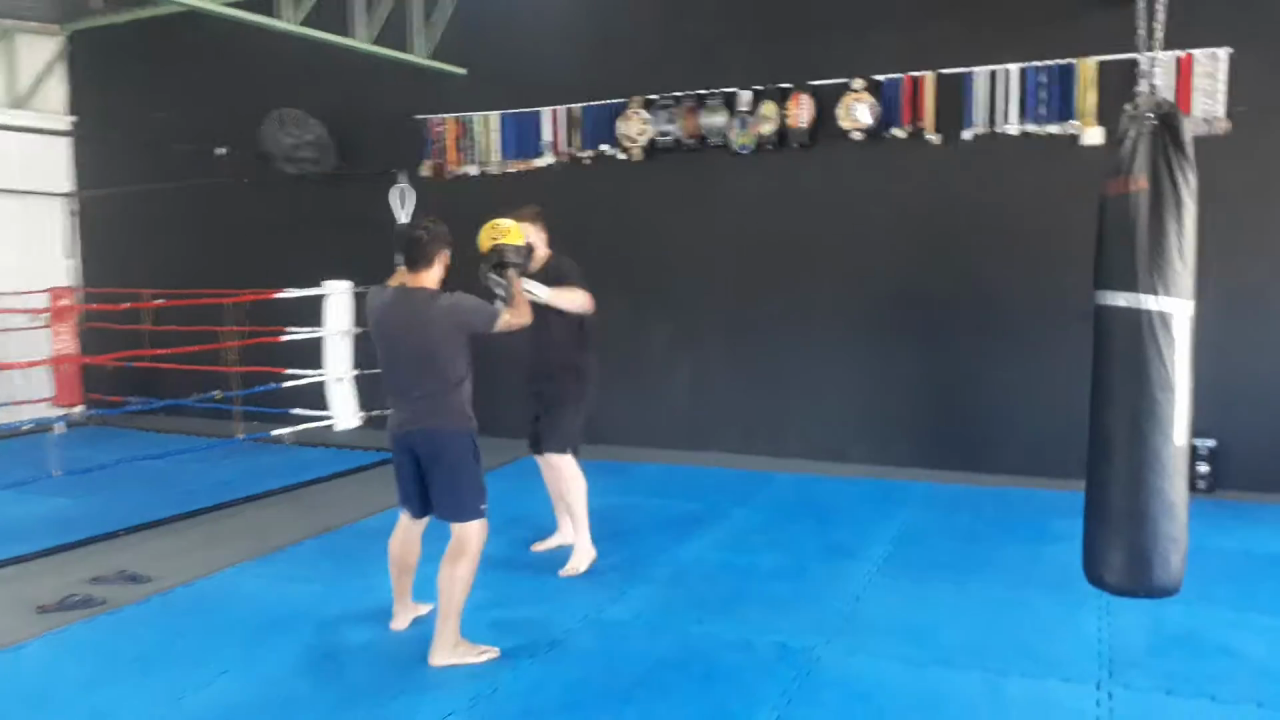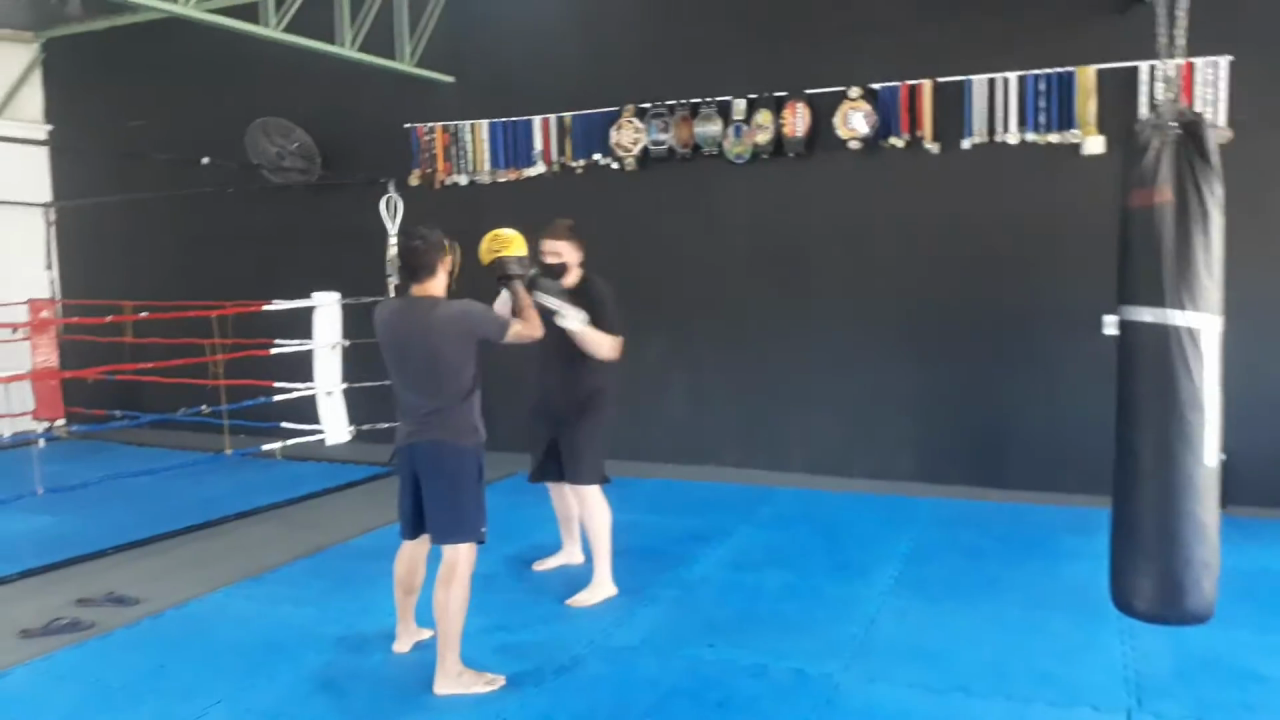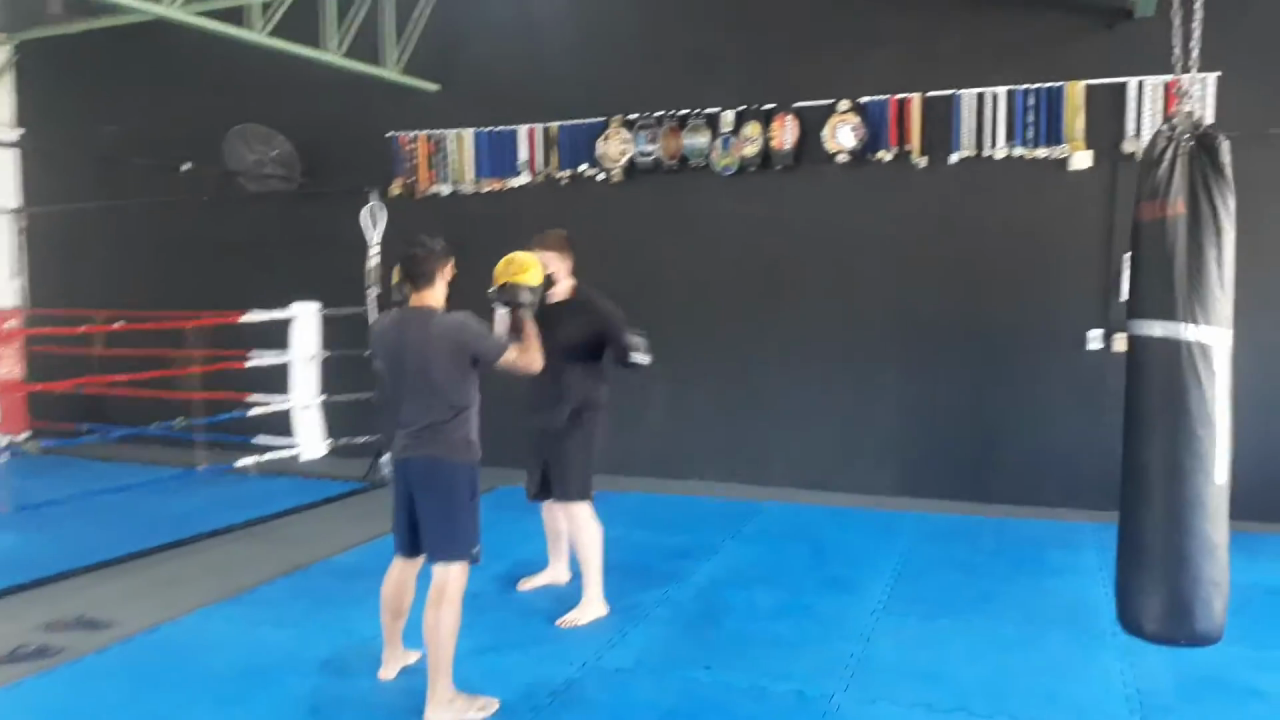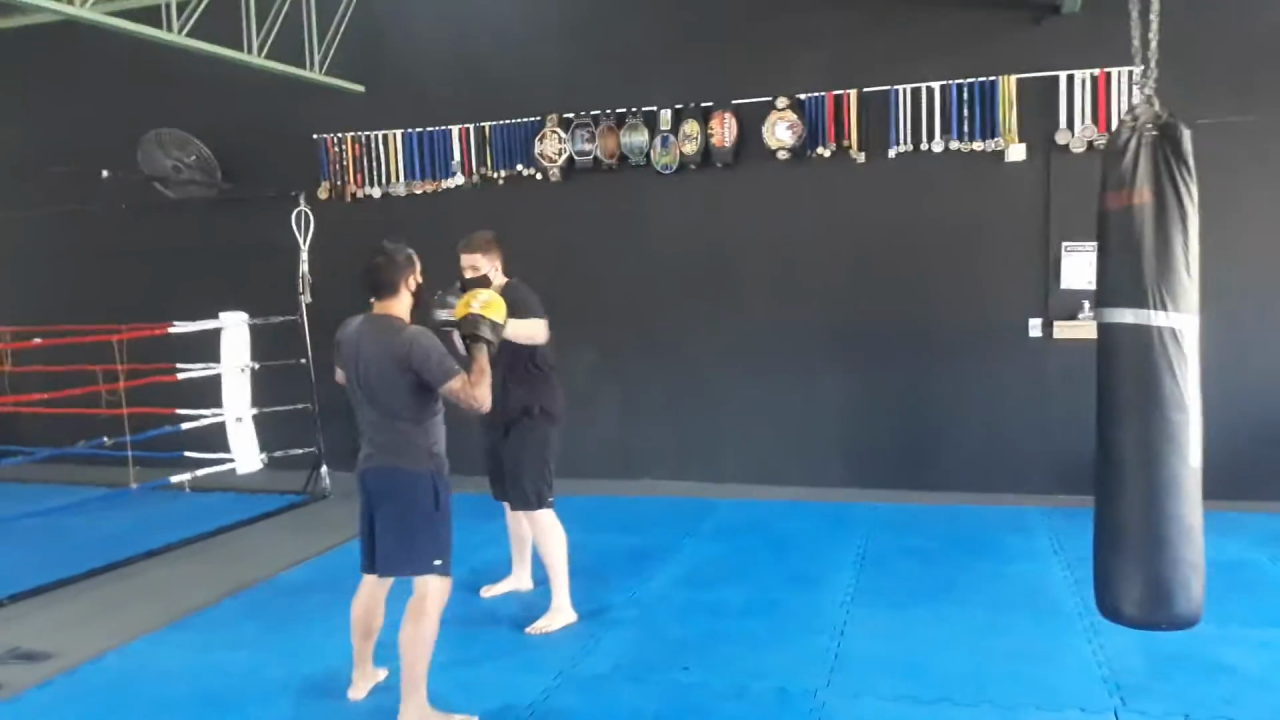
dt=0.4s
person 1, frame 1
left shoulder: (379, 303)
right shoulder: (455, 308)
right elbow: (521, 317)
left wrist: (409, 262)
right wrist: (511, 270)
left hip: (404, 431)
right hip: (448, 432)
left knee: (411, 518)
right knee: (469, 531)
left ankle: (403, 608)
right ankle: (446, 642)
person 1, frame 2
left shoulder: (386, 315)
right shoulder: (464, 315)
right elbow: (531, 330)
left wrist: (419, 273)
right wrist: (516, 281)
left hip: (411, 444)
right hip: (454, 446)
left knee: (415, 540)
right knee: (459, 554)
left ankle: (405, 631)
right ankle: (449, 672)
person 1, frame 3
left shoulder: (384, 327)
right shoulder: (459, 327)
right elbow: (531, 362)
right wrist: (524, 309)
left hip: (407, 457)
right hip: (448, 461)
left knee: (406, 559)
right knee: (450, 574)
left ankle: (392, 655)
person 1, frame 4
left shoulder: (349, 332)
right shoulder: (415, 341)
right elbow: (477, 400)
right wrist: (480, 343)
left hip: (373, 469)
right hip: (414, 474)
left knee: (375, 577)
right knee: (430, 587)
left ankle: (362, 674)
person 2, frame 1
left shoulder: (561, 267)
right shoulder: (523, 274)
left elbow: (582, 302)
left wrist: (534, 289)
left hip: (572, 375)
right hip: (544, 376)
left knee: (558, 454)
right knee: (544, 454)
left ankle: (584, 543)
right ankle: (565, 529)
person 2, frame 2
left shoulder: (596, 291)
right shoulder: (540, 284)
left elbow: (609, 349)
right elbow: (502, 316)
left wrist: (571, 317)
right wrist: (513, 289)
left hip: (585, 402)
right hip: (552, 401)
left knee: (585, 485)
right knee: (554, 478)
left ankle: (603, 579)
right ankle: (570, 549)
person 2, frame 3
left shoulder: (590, 305)
left elbow: (626, 344)
left wrist: (633, 349)
left hip: (578, 415)
right hip: (545, 413)
left knee: (573, 501)
right knee: (547, 495)
left ankle: (594, 597)
right ankle: (556, 567)
person 2, frame 4
left shoulder: (517, 297)
left elbow: (537, 333)
left hip: (531, 415)
right hip: (503, 415)
left knee: (535, 506)
right knee: (511, 500)
left ankle: (562, 605)
right ankle: (520, 574)
